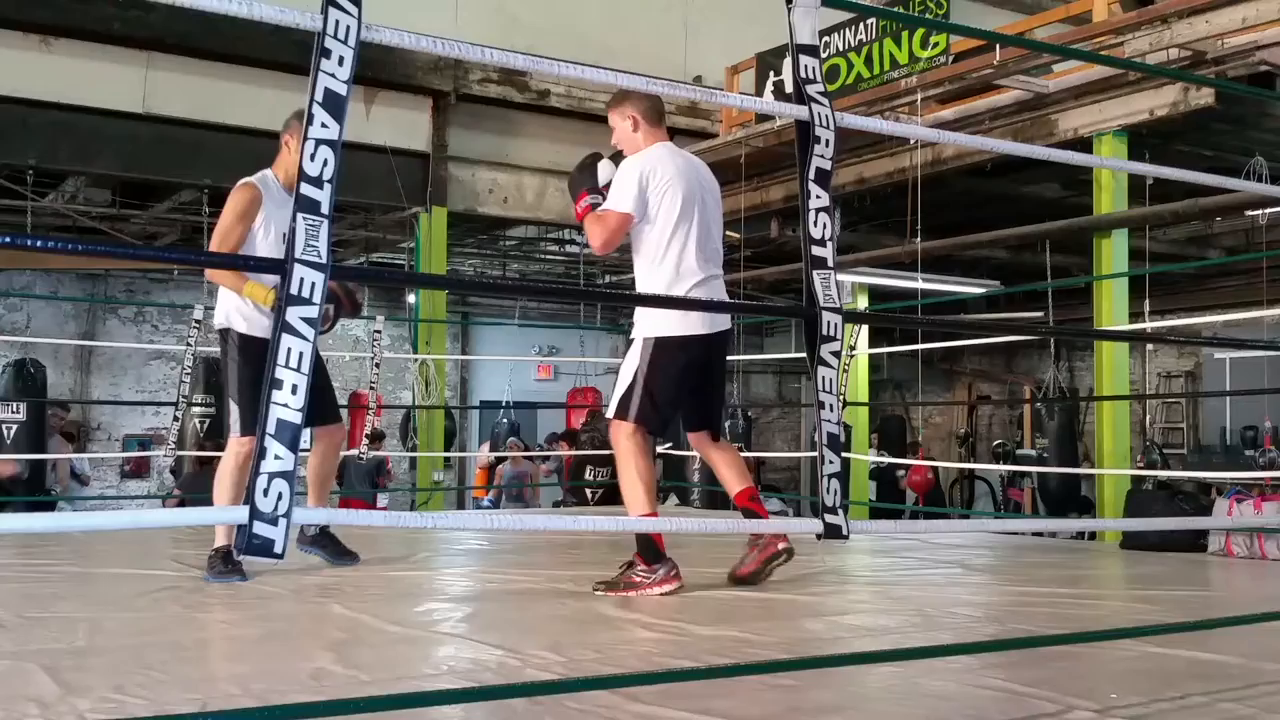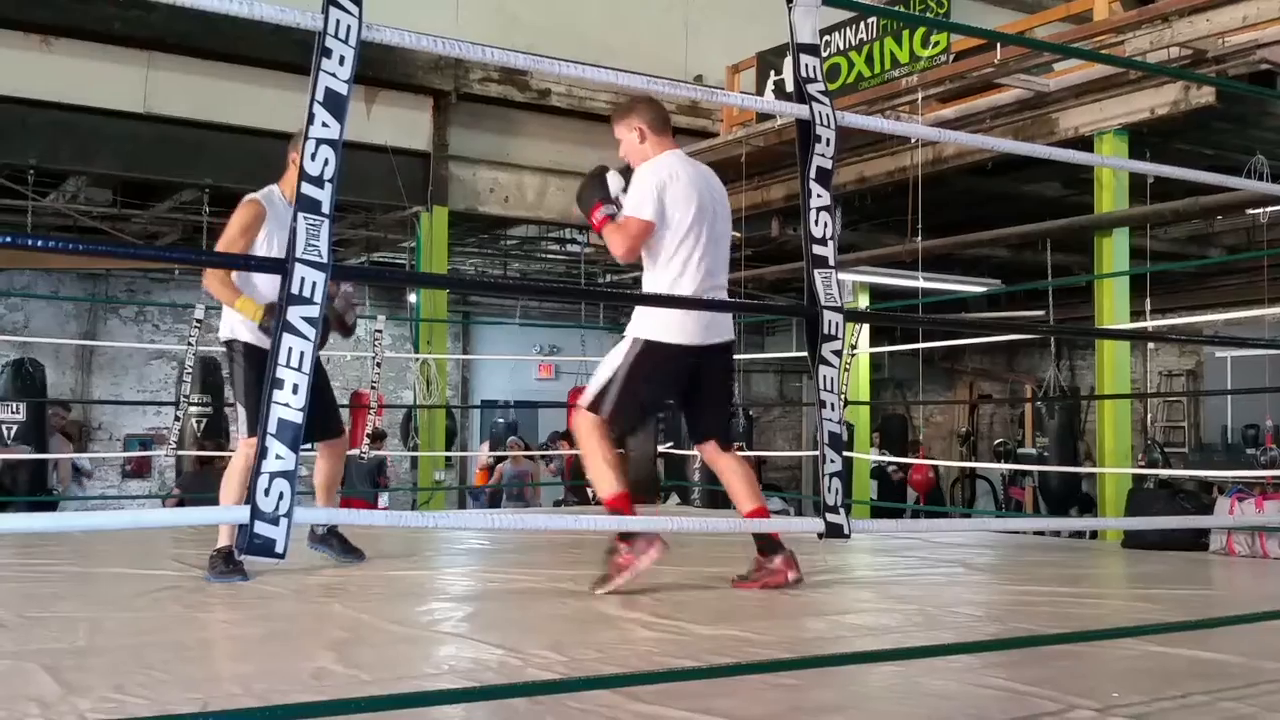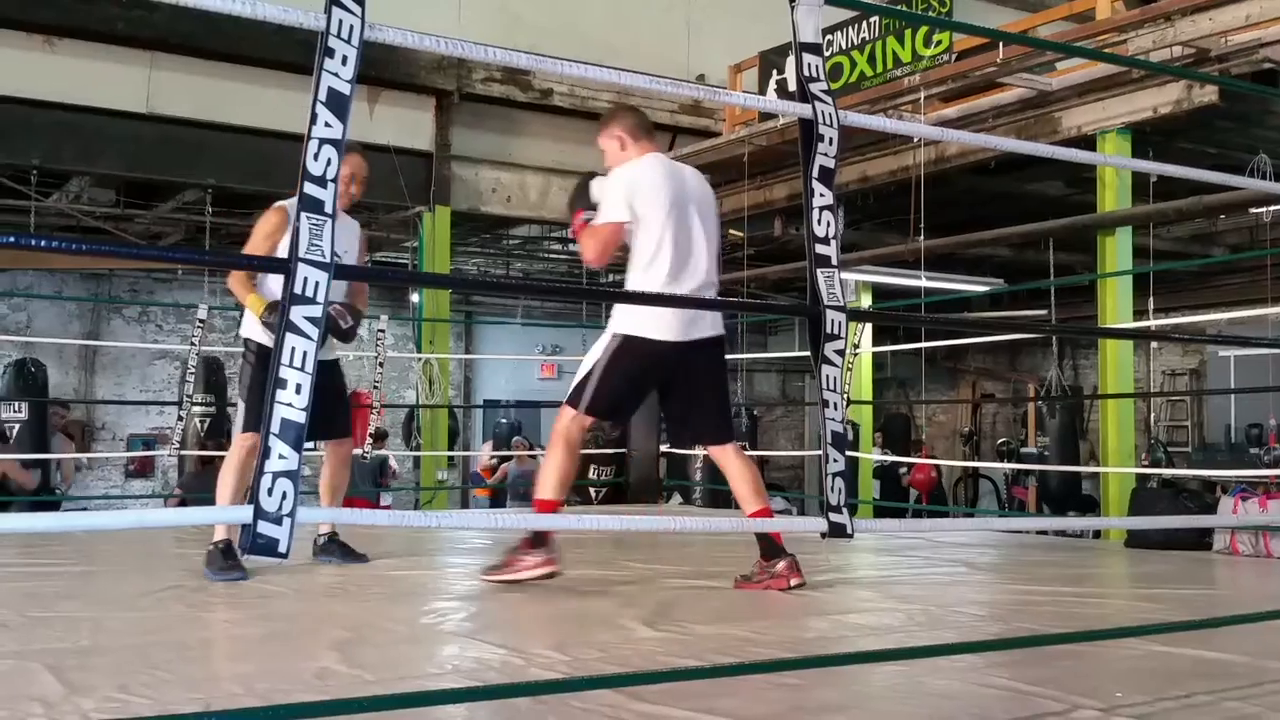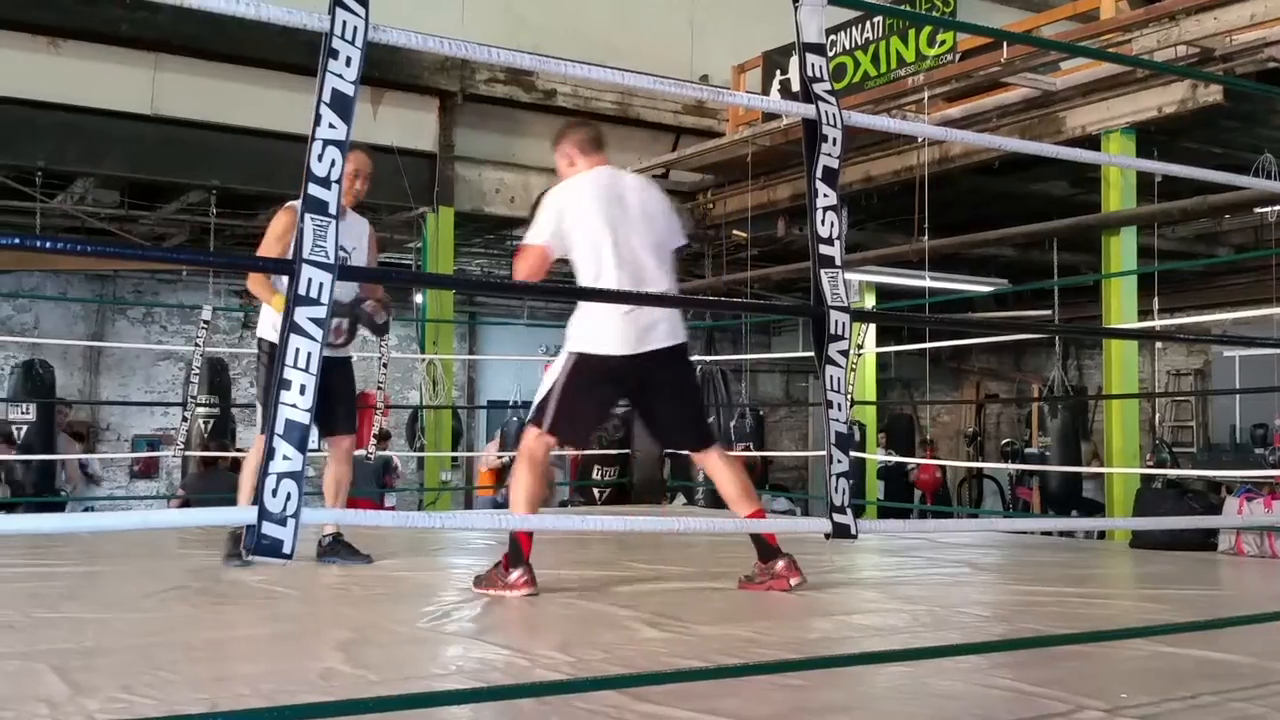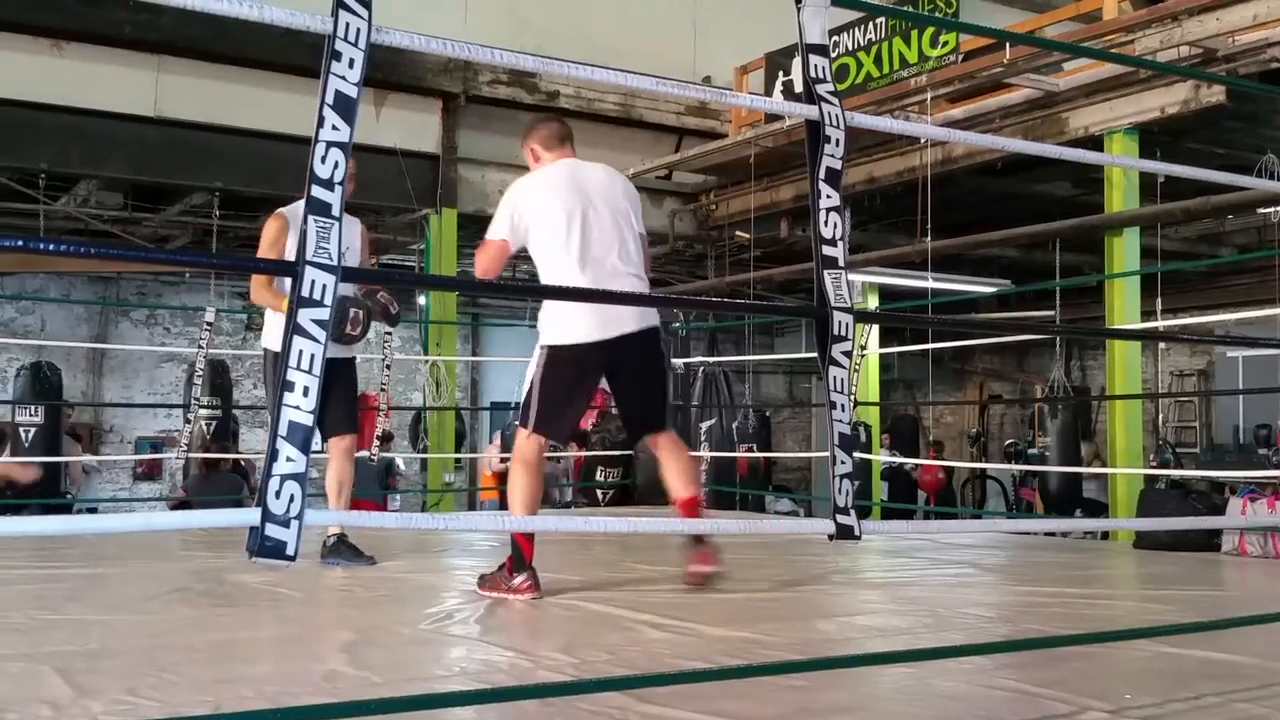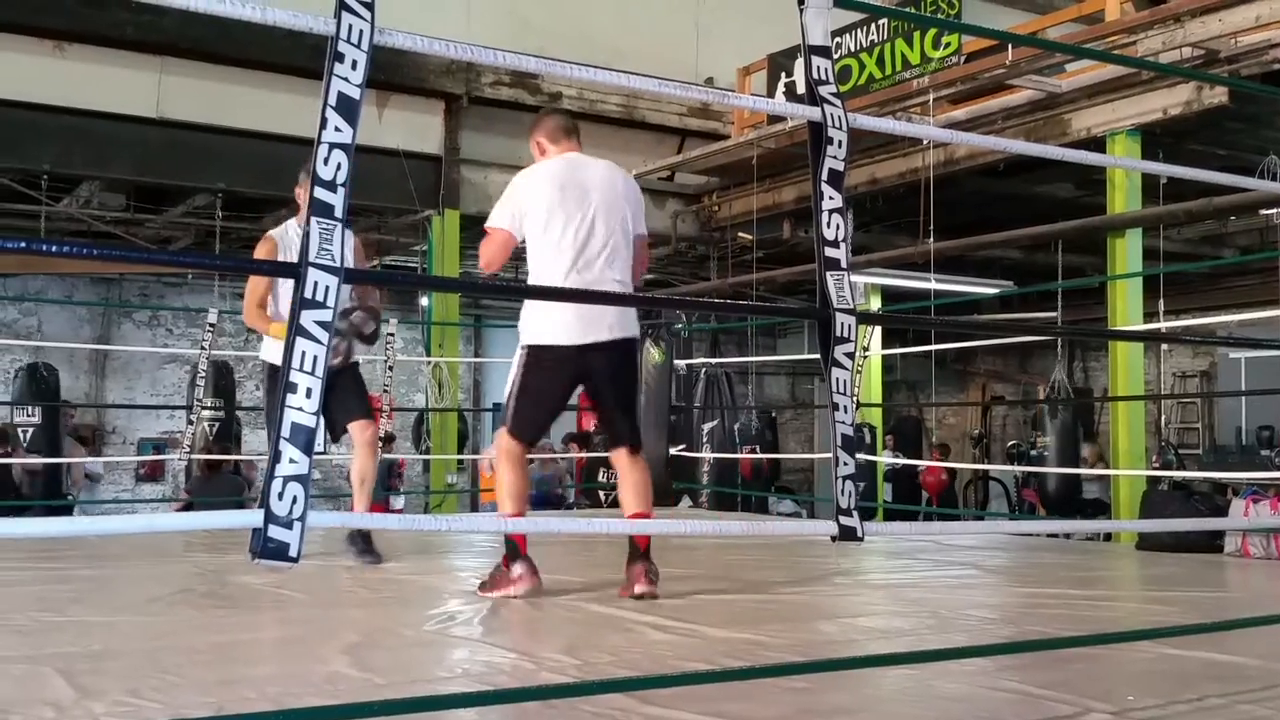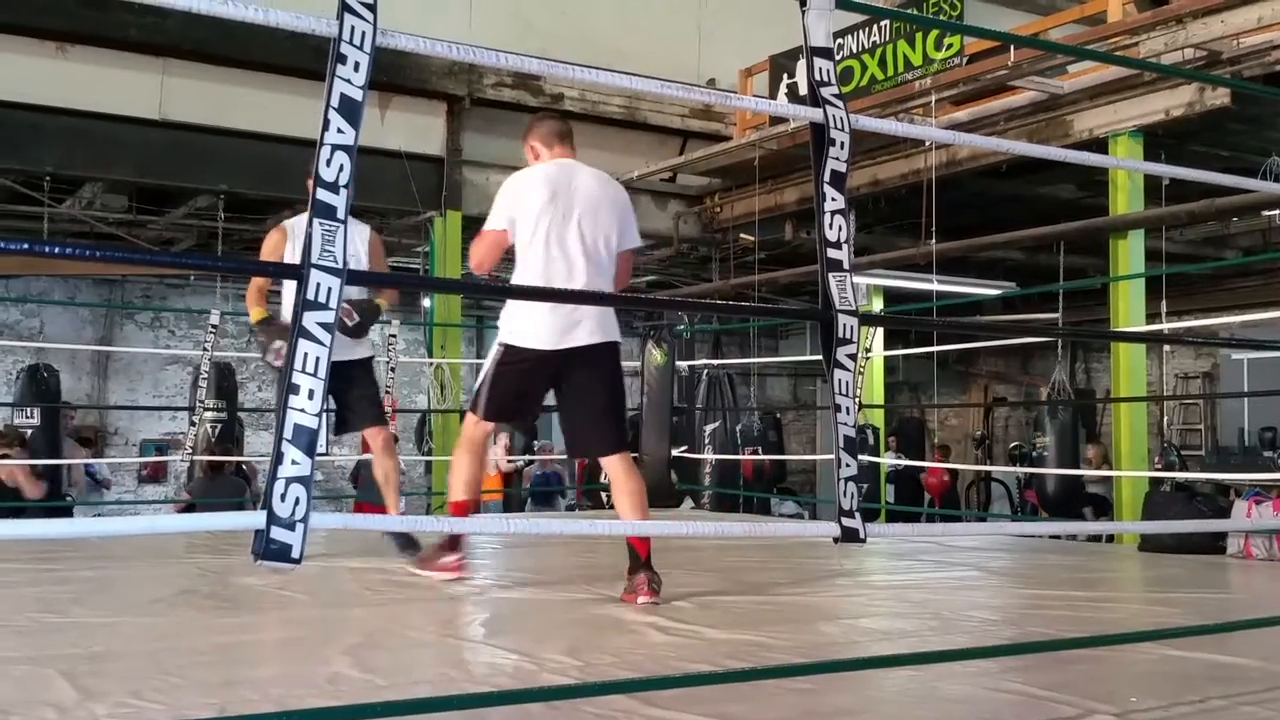
dt=0.2s
person 1, frame 1
left shoulder: (640, 165)
right shoulder: (700, 170)
left elbow: (603, 239)
left wrist: (585, 199)
left hip: (669, 322)
right hip: (712, 320)
left knee: (626, 431)
right knee: (704, 434)
left ankle: (652, 563)
right ankle: (764, 532)
person 1, frame 2
left shoulder: (652, 173)
right shoulder: (709, 178)
left elbow: (626, 248)
left wrist: (600, 211)
left hip: (663, 328)
right hip: (715, 330)
left knee: (589, 418)
right knee: (715, 446)
left ankle: (632, 537)
right ankle: (774, 556)
person 1, frame 3
left shoulder: (627, 177)
right shoulder: (697, 181)
left elbow: (598, 254)
left wrist: (585, 217)
left hip: (645, 326)
right hip: (703, 328)
left knee: (571, 422)
right knee: (721, 443)
left ankle: (538, 545)
right ankle: (776, 558)
person 1, frame 4
left shoulder: (564, 195)
right shoulder: (652, 192)
left elbow: (526, 272)
left wrist: (537, 243)
left hip: (599, 340)
right hip: (665, 337)
left knee: (536, 443)
right knee: (705, 450)
left ankle: (516, 566)
right ankle: (774, 559)
person 1, frame 5
left shoulder: (526, 188)
right shoulder: (615, 181)
left elbow: (485, 268)
left wrist: (524, 239)
left hip: (571, 330)
right hip: (637, 323)
left knee: (531, 445)
right knee: (660, 434)
left ankle: (520, 569)
right ankle: (699, 543)
person 1, frame 6
left shoulder: (531, 179)
right shoulder: (623, 180)
left elbow: (489, 261)
right elbow: (638, 265)
left wrist: (516, 235)
left hip: (551, 331)
right hip: (616, 329)
left knee: (511, 445)
right knee: (626, 449)
left ankle: (517, 562)
right ankle: (640, 562)
person 1, frame 7
left shoulder: (523, 182)
right shoulder: (614, 191)
left elbow: (480, 262)
right elbow: (621, 278)
left wrist: (508, 236)
left hip: (527, 332)
right hip: (594, 335)
left knee: (477, 426)
right knee: (615, 455)
left ankle: (452, 546)
right ankle: (643, 572)
person 2, frame 1
right shoulder: (251, 192)
right elbow: (216, 264)
right wrist: (270, 298)
right hip: (248, 333)
left knee: (332, 430)
right knee: (245, 441)
left ankle: (314, 528)
right ankle: (221, 550)
person 2, frame 2
right shoulder: (257, 208)
right elbow: (214, 276)
left wrist: (338, 309)
right wrist: (259, 314)
right hip: (253, 344)
left knee: (334, 442)
right knee: (253, 442)
left ankle: (323, 528)
right ankle: (223, 549)
person 2, frame 3
left shoulder: (355, 232)
right shoulder: (284, 216)
left elbow: (359, 293)
right elbow: (238, 277)
left wrist: (352, 315)
right wrist: (265, 312)
left hip: (322, 353)
right hip: (269, 345)
left knee: (342, 444)
right knee: (249, 439)
left ankle: (326, 537)
right ankle: (222, 545)
person 2, frame 4
left shoulder: (365, 230)
right shoulder: (293, 216)
left elbow: (373, 289)
right elbow: (255, 279)
left hip: (334, 351)
right hip: (283, 343)
left knee: (343, 442)
right knee: (272, 436)
left ankle: (330, 537)
right ankle: (241, 529)
person 2, frame 5
left shoulder: (356, 229)
right shoulder: (284, 222)
left elbow: (368, 285)
right elbow: (260, 289)
left wrist: (380, 303)
left hip: (339, 353)
right hip: (287, 348)
left knee: (345, 443)
left ankle: (336, 540)
person 2, frame 6
left shoulder: (349, 241)
right shoulder: (274, 244)
left elbow: (369, 292)
right elbow: (253, 309)
left wrist: (369, 314)
right wrist: (291, 334)
left hip: (339, 363)
right hip: (286, 364)
left knee: (366, 433)
left ankle: (359, 529)
person 2, frame 7
left shoulder: (366, 235)
right shoulder: (284, 234)
left elbow: (390, 291)
right elbow: (258, 288)
left wrist: (373, 310)
right wrist: (265, 323)
left hip: (352, 356)
left knee: (380, 438)
